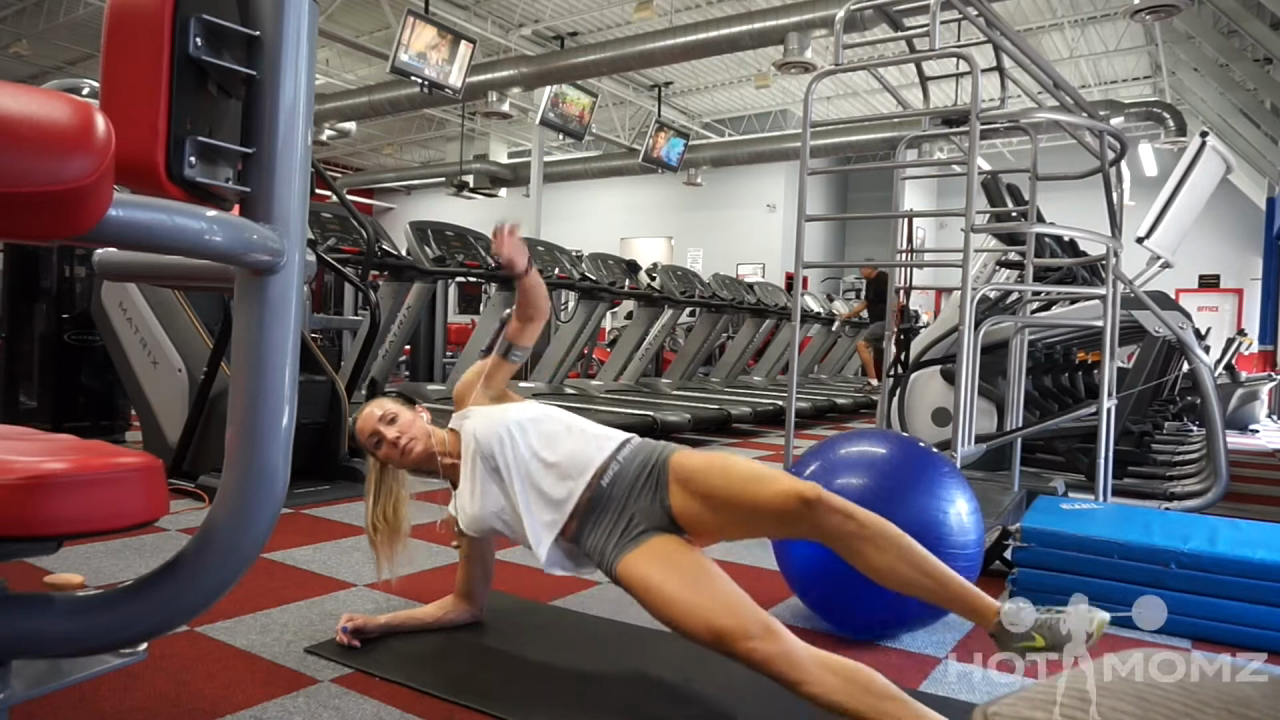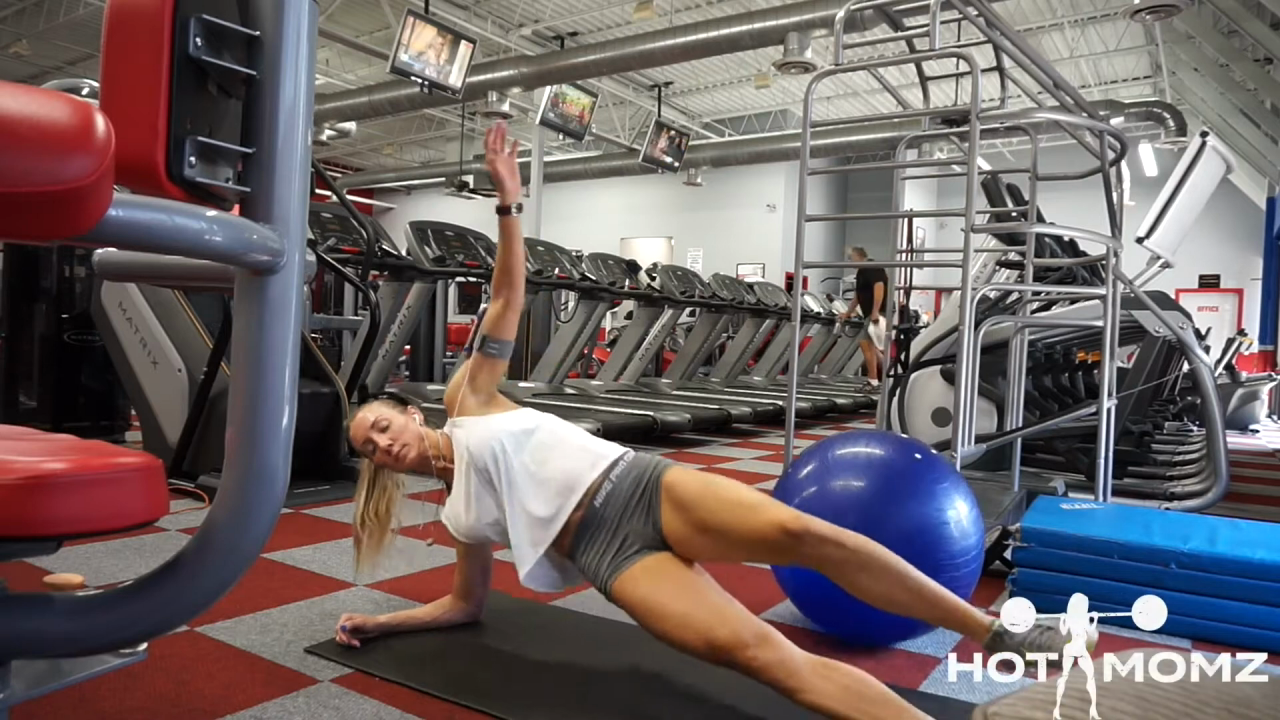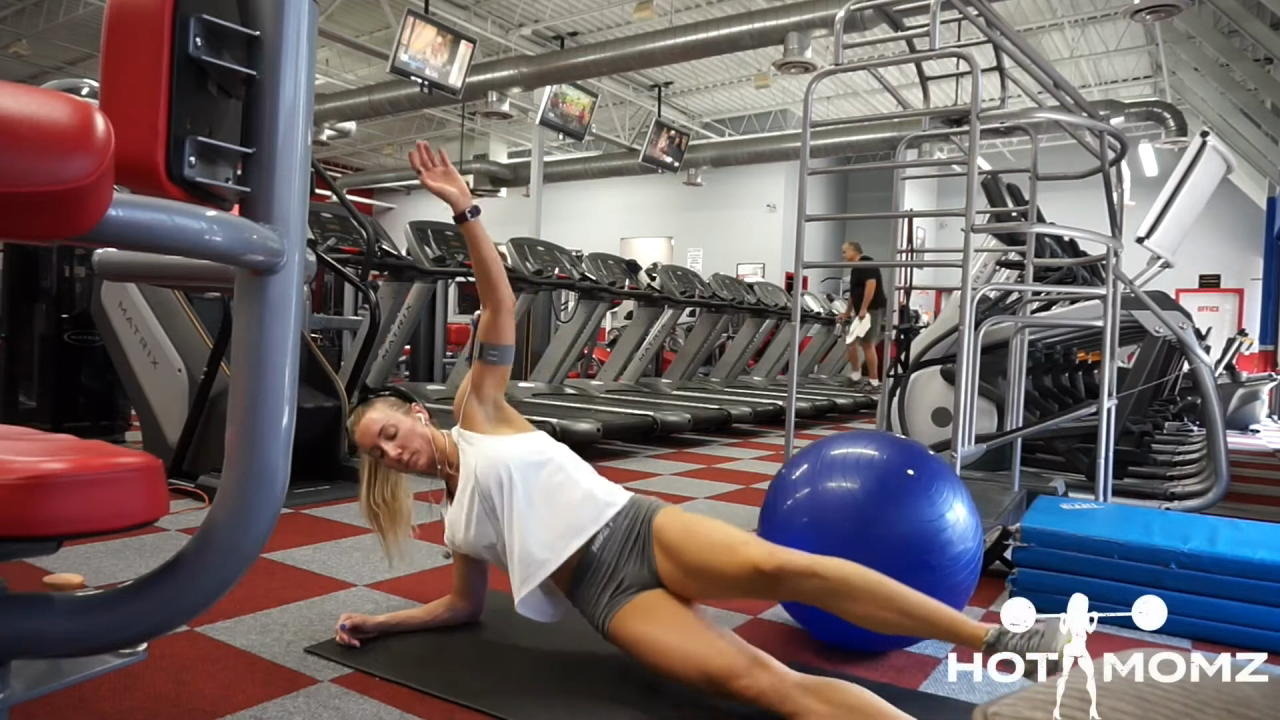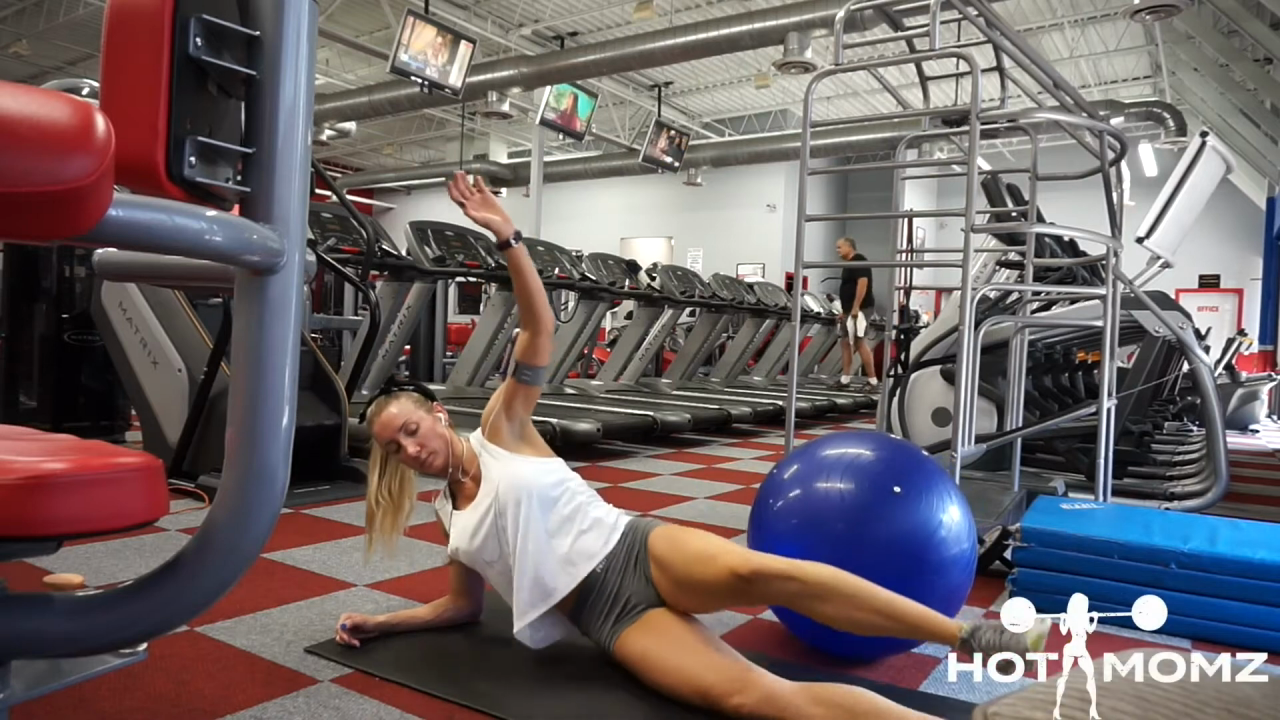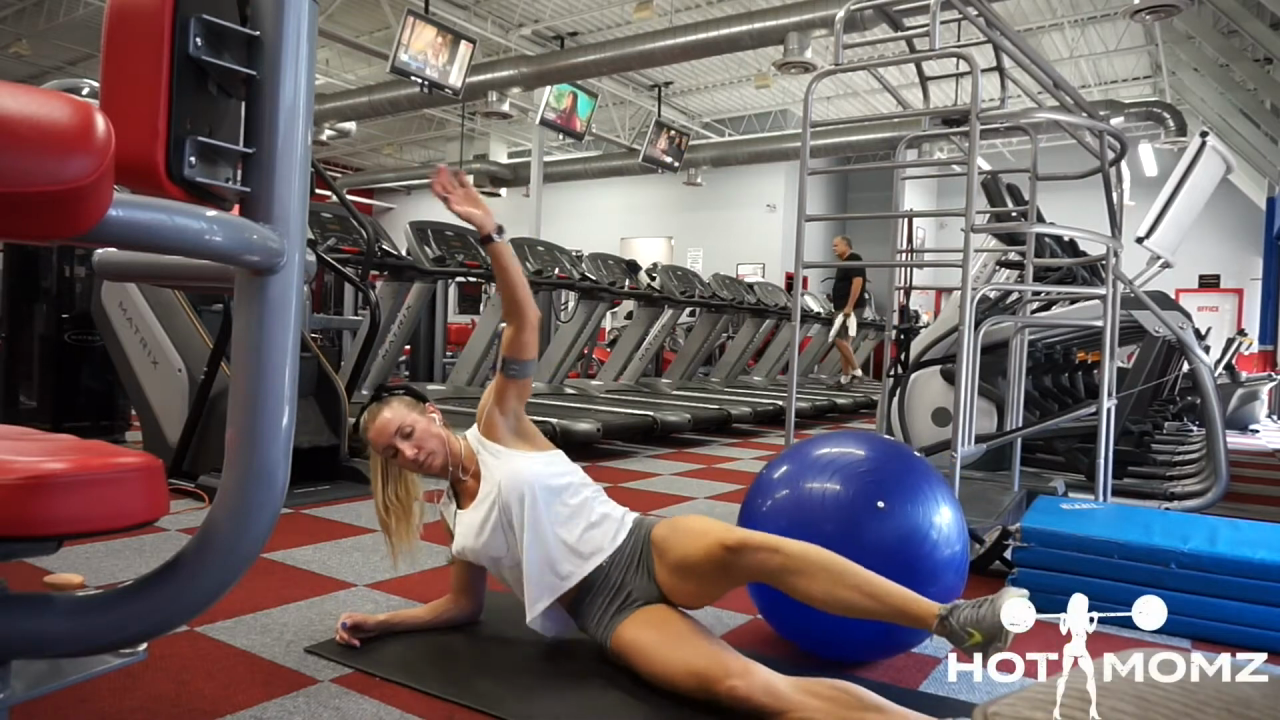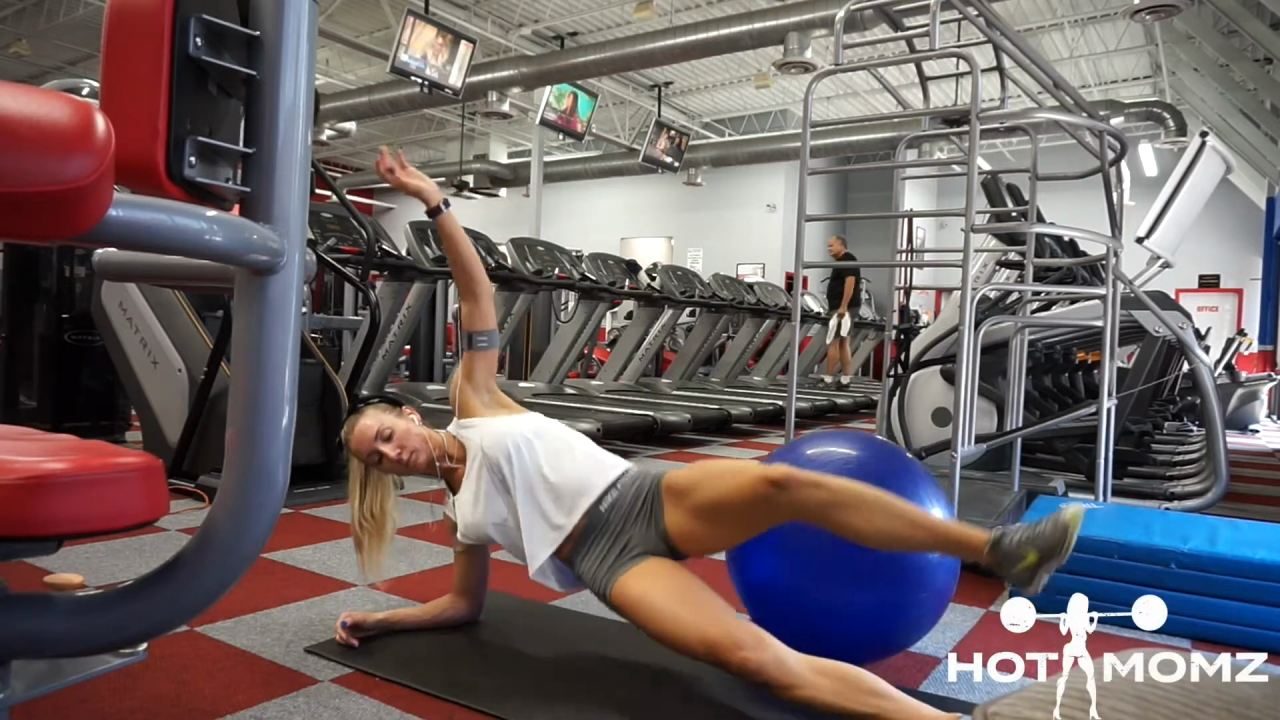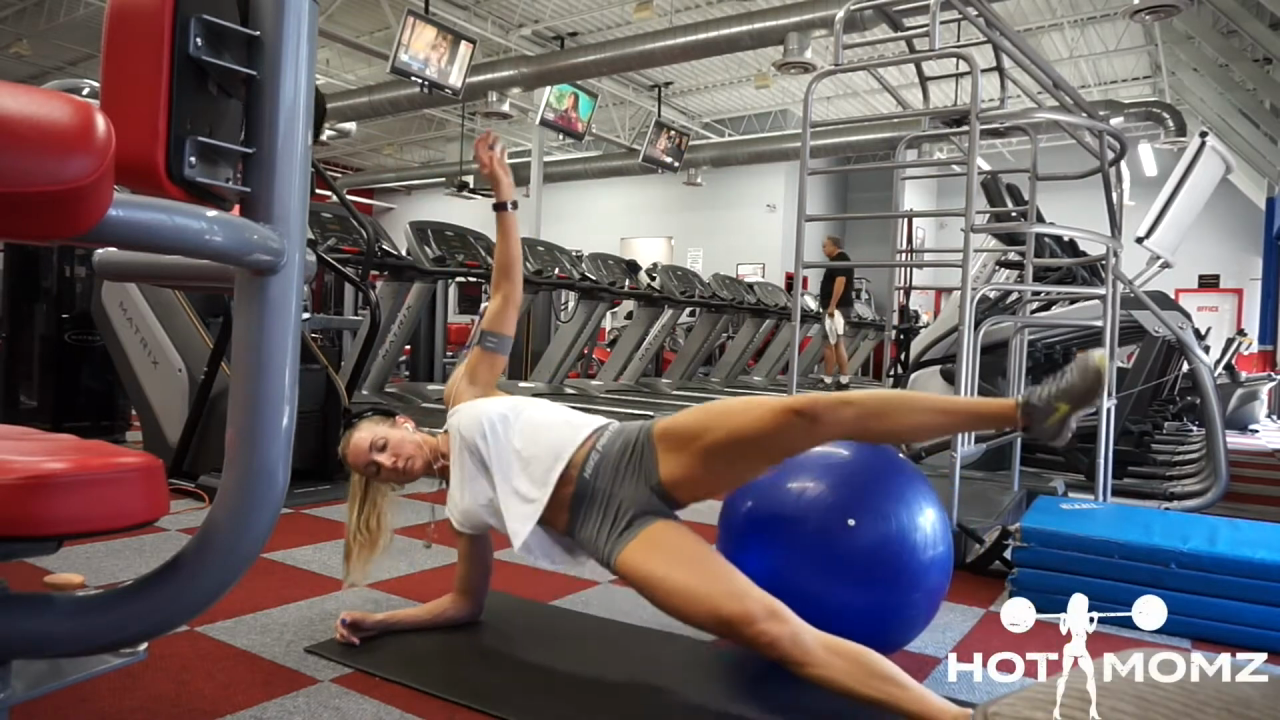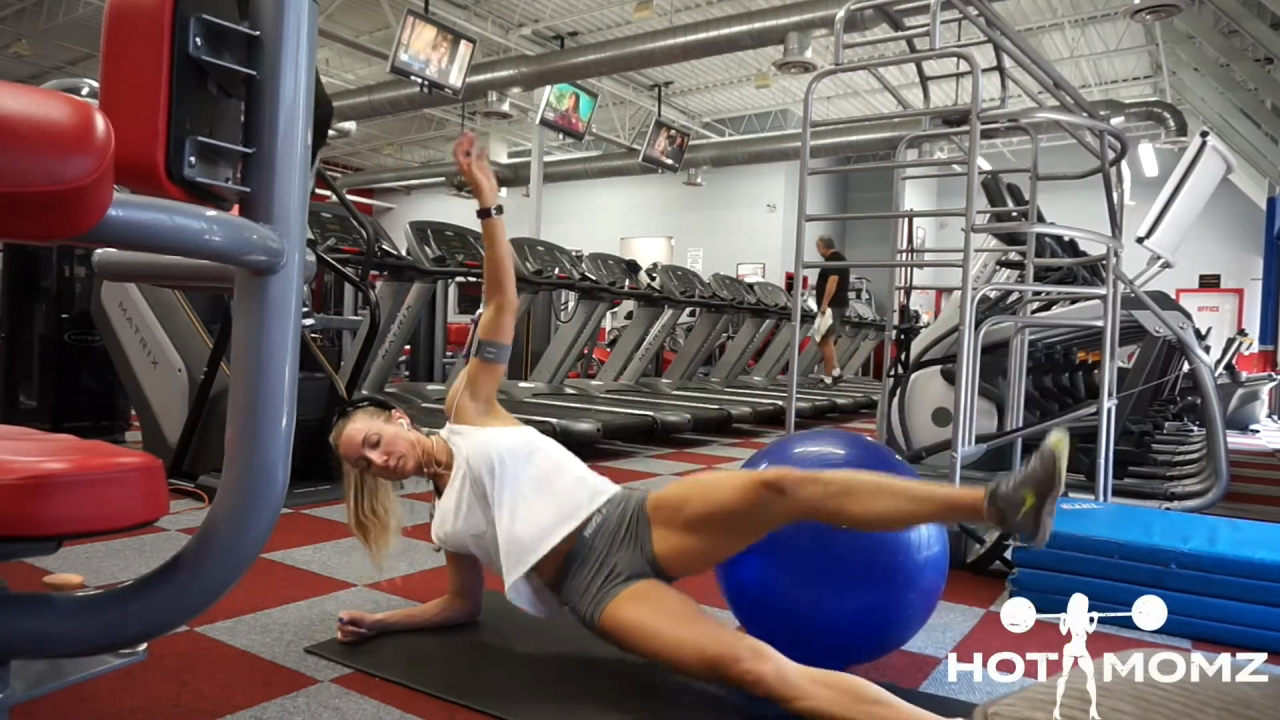
dt=0.3s
person 1, frame 1
left shoulder: (472, 397)
right shoulder: (463, 508)
left elbow: (535, 310)
right elbow: (467, 601)
left wrist: (520, 267)
right wrist: (380, 619)
left hip: (650, 473)
right hip: (616, 538)
left knee: (811, 501)
right knee: (762, 646)
left ankle: (997, 617)
person 1, frame 2
left shoulder: (466, 398)
right shoulder: (459, 509)
left elbow: (510, 295)
right elbow: (466, 604)
left wrist: (508, 199)
right wrist: (379, 625)
left hip: (643, 487)
right hip: (613, 552)
left knee: (803, 534)
right knee: (760, 653)
left ankle: (990, 632)
person 1, frame 3
left shoulder: (475, 409)
right shoulder: (453, 519)
left elbow: (499, 304)
right elbow: (464, 606)
left wrist: (463, 210)
right wrist: (380, 624)
left hip: (637, 530)
right hip: (610, 597)
left knee: (783, 568)
left ankle: (994, 641)
person 1, frame 4
left shoulder: (500, 429)
right shoulder: (454, 520)
left elbow: (540, 326)
right elbow: (462, 606)
left wrist: (507, 237)
right wrist: (378, 622)
left hip: (638, 551)
right hip: (611, 617)
left knee: (757, 571)
left ankle: (973, 638)
person 1, frame 5
left shoulder: (496, 425)
right shoulder: (457, 519)
left elbow: (525, 320)
right elbow: (463, 606)
left wrist: (489, 231)
right wrist: (377, 622)
left hip: (647, 546)
right hip: (611, 607)
left knee: (744, 547)
left ankle: (956, 622)
person 1, frame 6
left shoulder: (470, 399)
right shoulder: (461, 510)
left elbow: (477, 294)
right elbow: (464, 604)
left wrist: (433, 202)
right wrist: (378, 620)
left hip: (648, 497)
right hip: (614, 559)
left knee: (781, 483)
right knee: (755, 656)
left ankle: (996, 549)
person 1, frame 7
left shoulder: (465, 392)
right shoulder: (460, 505)
left elbow: (507, 292)
right elbow: (466, 605)
left wrist: (503, 194)
right wrist: (378, 621)
left hip: (639, 456)
right hip: (610, 523)
left knee: (810, 412)
right knee: (770, 629)
left ankle: (1023, 410)
person 1, frame 8
left shoulder: (467, 410)
right shoulder: (448, 521)
left elbow: (502, 304)
right elbow: (461, 606)
left wrist: (488, 204)
right wrist: (376, 622)
left hip: (630, 520)
right hip: (601, 584)
left knee: (780, 486)
left ankle: (997, 503)
